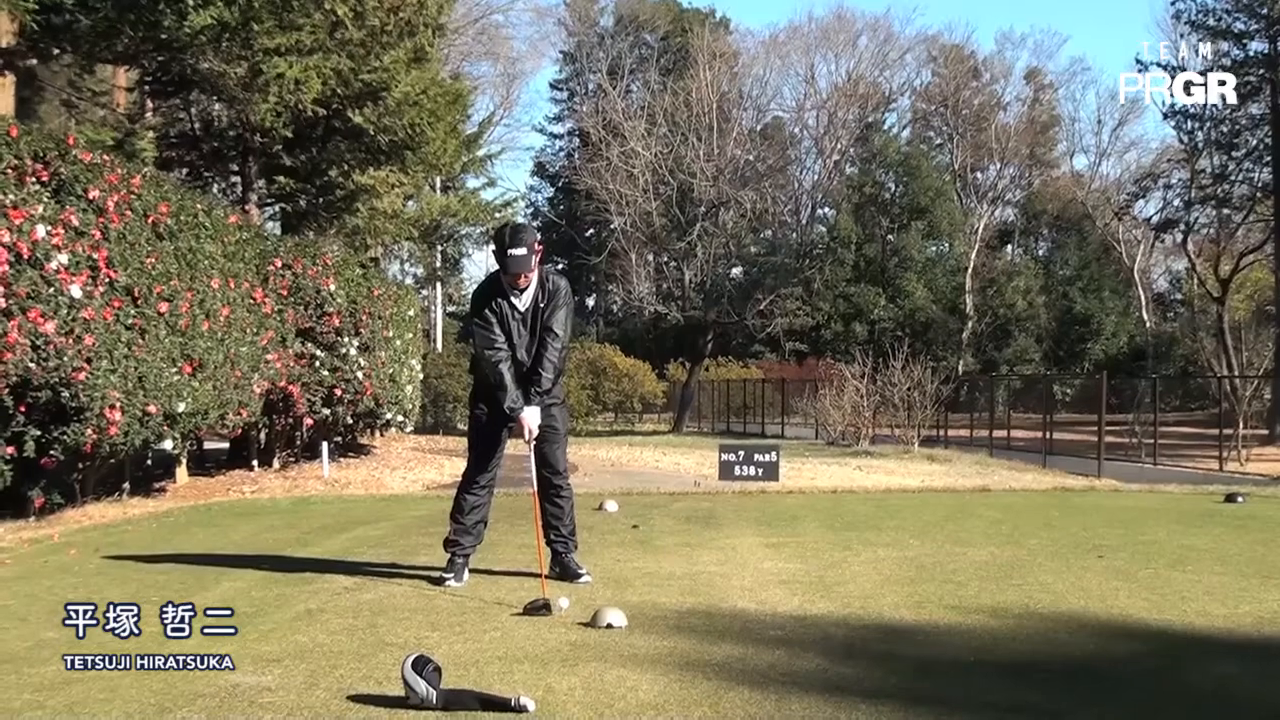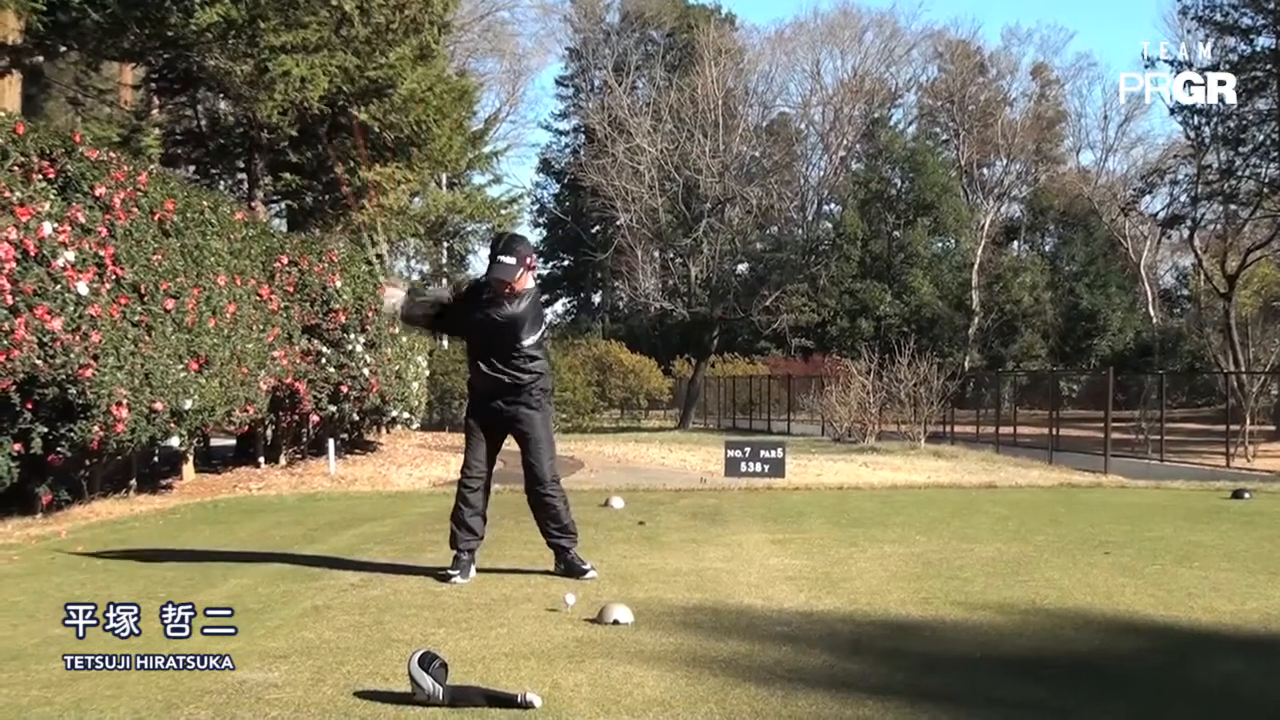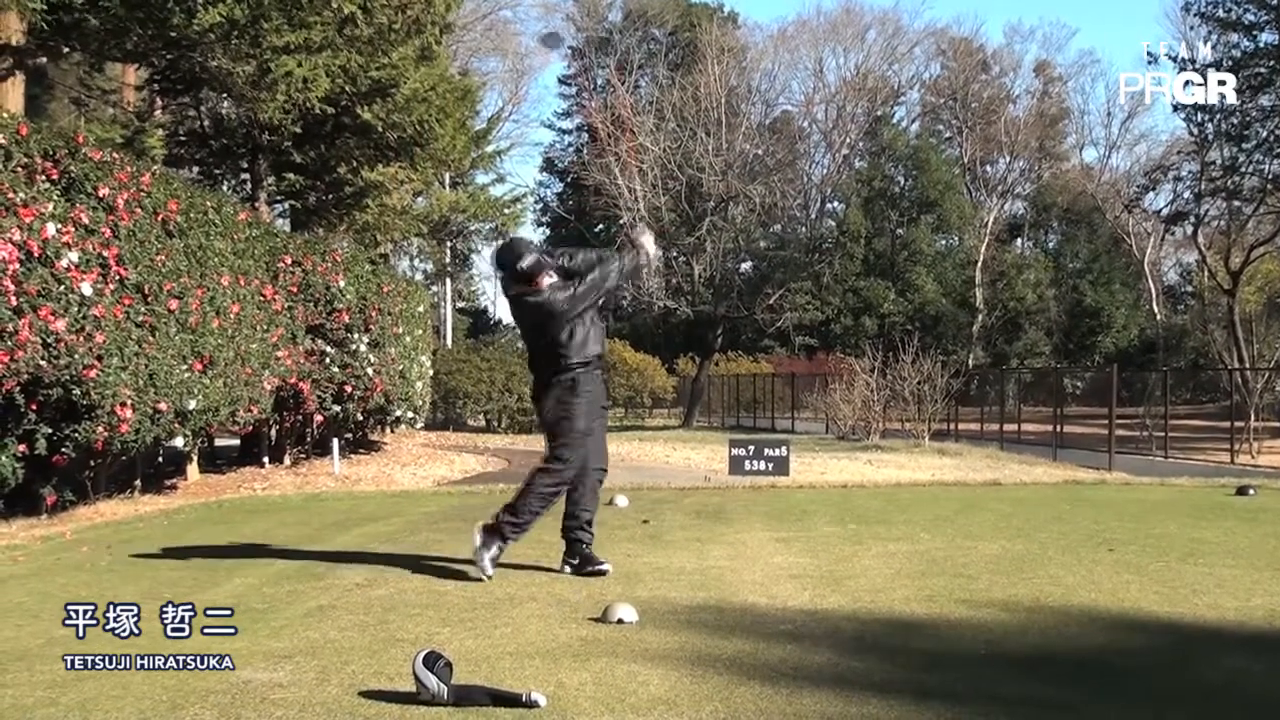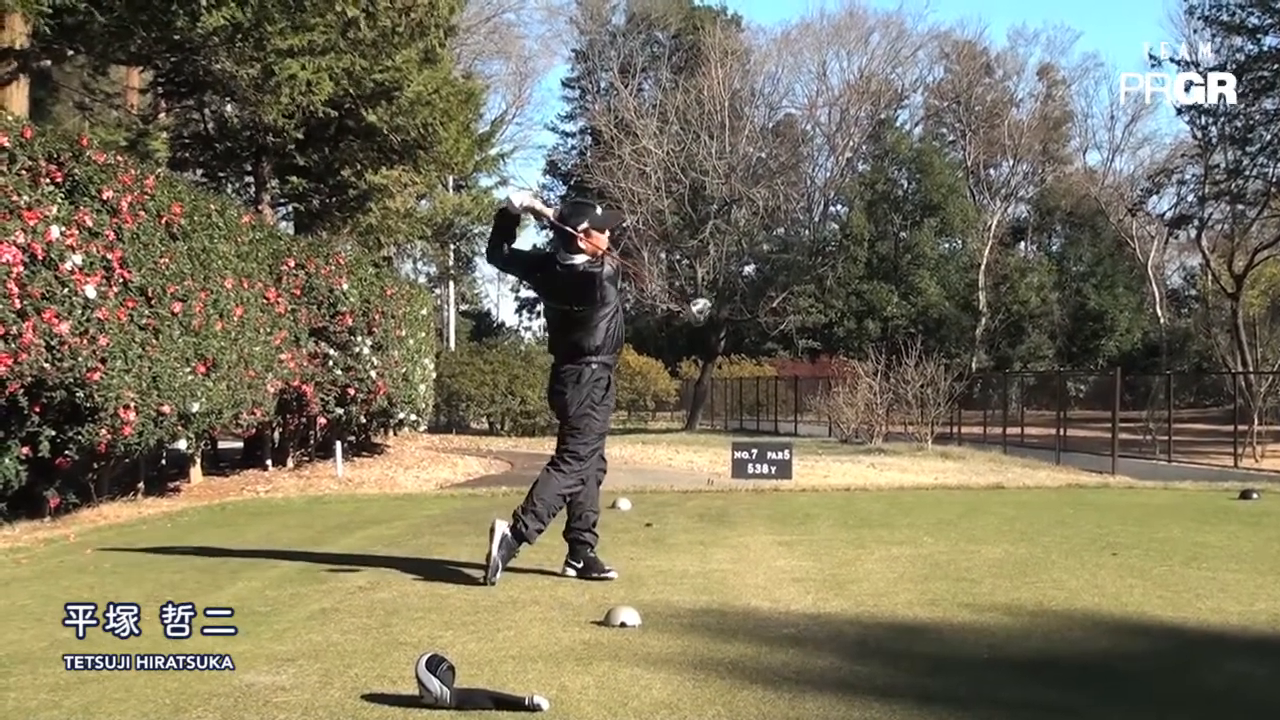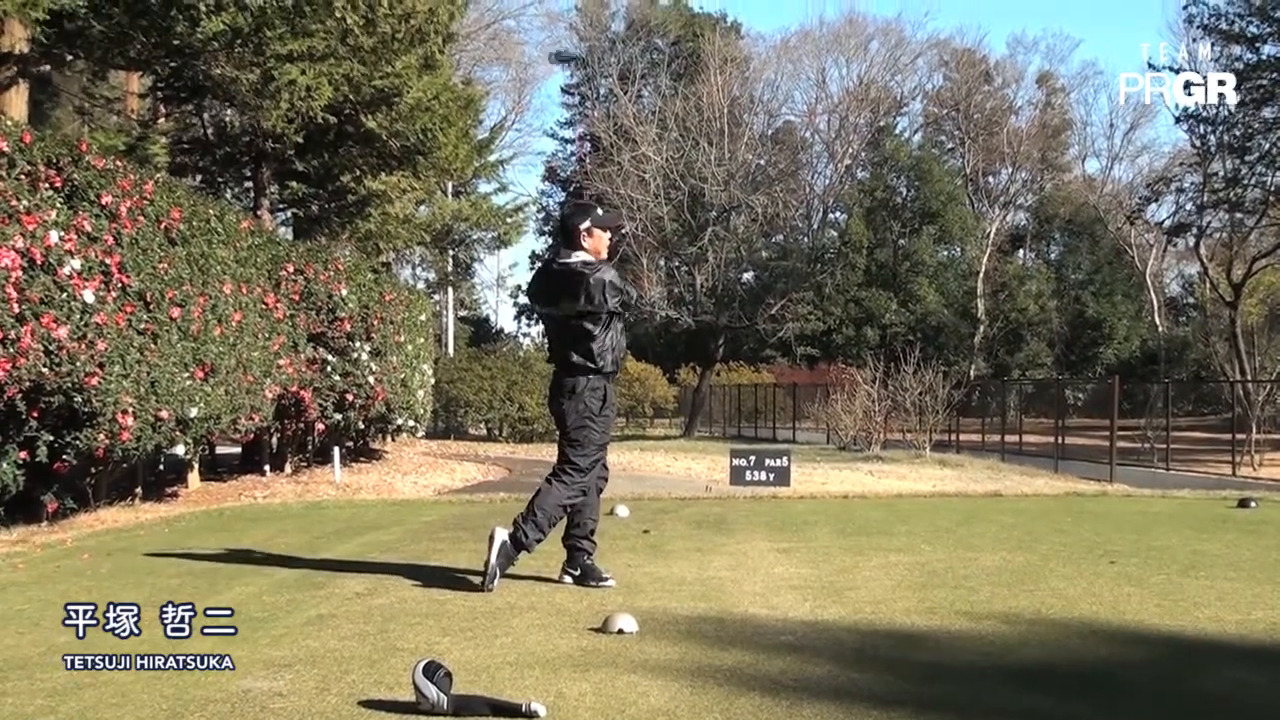
dt=0.7s
person 1, frame 1
left shoulder: (556, 289)
right shoulder: (486, 296)
left elbow: (553, 349)
right elbow: (494, 358)
left wrist: (533, 402)
right wrist: (517, 408)
left hip: (545, 394)
right hip: (495, 395)
left knee: (555, 474)
right knee: (479, 474)
left ankle: (563, 555)
right ankle: (459, 556)
person 1, frame 2
left shoulder: (518, 309)
right shoulder: (489, 287)
left elbow: (455, 321)
right elbow: (452, 301)
left wrist: (407, 307)
right wrist: (410, 299)
left hip: (526, 398)
right hip: (486, 397)
left knee: (542, 478)
right knee: (474, 475)
left ankle: (566, 552)
right ankle: (464, 553)
person 1, frame 3
left shoulder: (541, 264)
right shoulder: (538, 301)
left elbow: (591, 264)
right elbow: (598, 283)
left wrist: (631, 251)
right wrist: (636, 254)
left hip: (584, 378)
right hip: (566, 385)
left knee: (591, 465)
right knee: (565, 464)
left ankle: (577, 551)
right ankle: (498, 534)
person 1, frame 4
left shoulder: (546, 266)
right shoulder: (603, 276)
left elbow: (498, 254)
right elbow: (602, 255)
left wrist: (511, 211)
right wrist: (549, 212)
left hip: (571, 374)
right hip: (590, 378)
left knee: (589, 465)
right knee: (572, 463)
left ankle: (580, 554)
right ankle: (514, 534)
person 1, frame 5
left shoulder: (545, 278)
right shoulder: (601, 278)
right elbow: (625, 301)
left hip: (568, 382)
right hip: (589, 387)
left knee: (590, 474)
right knee: (573, 473)
left ankle: (579, 561)
right ankle: (514, 541)
